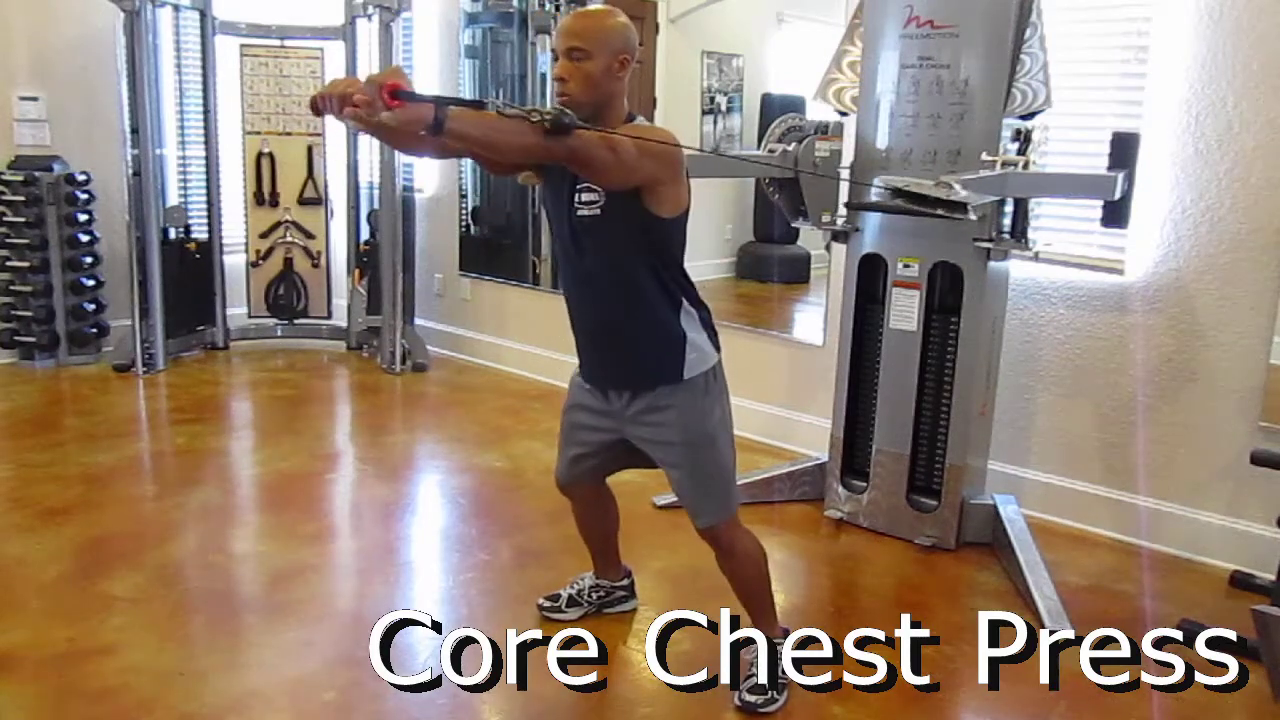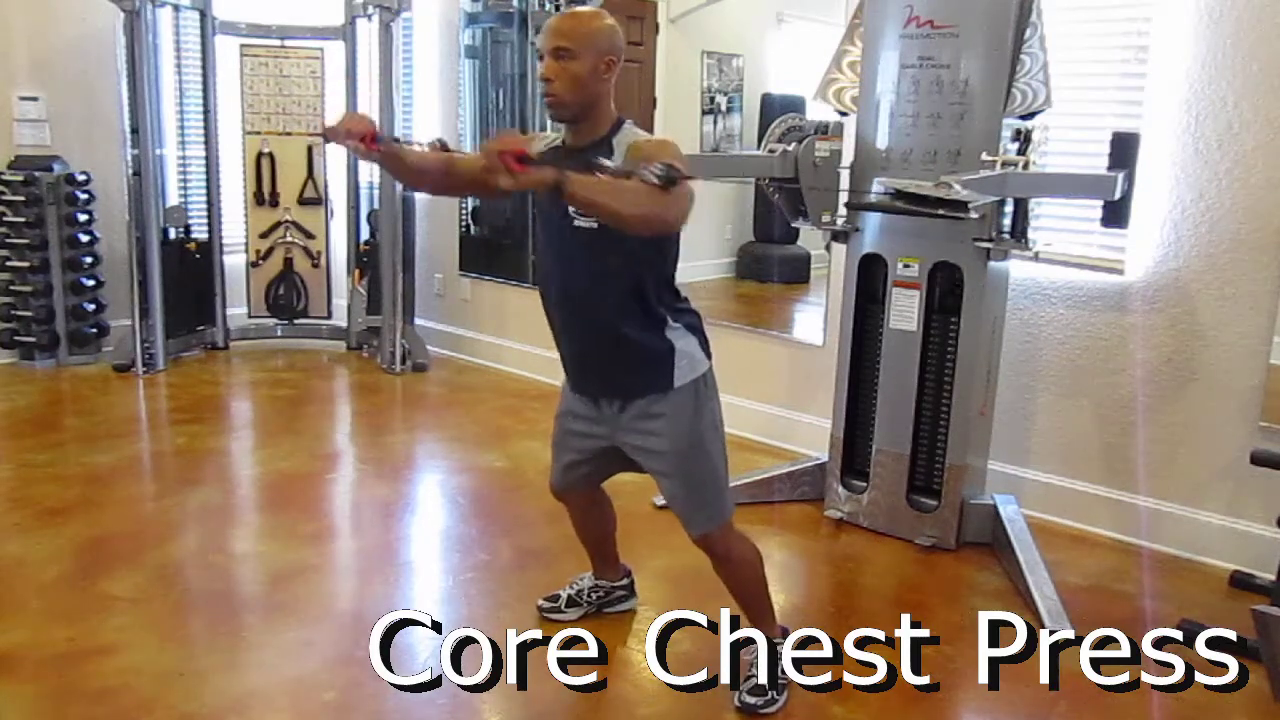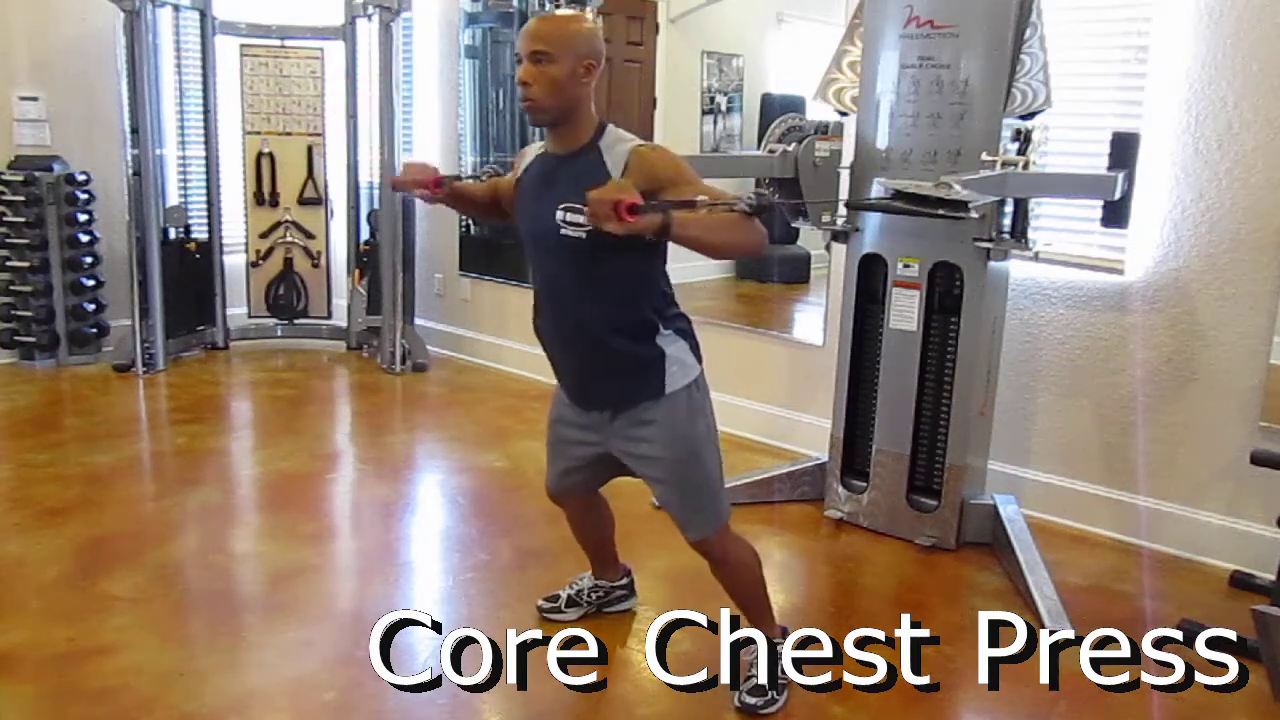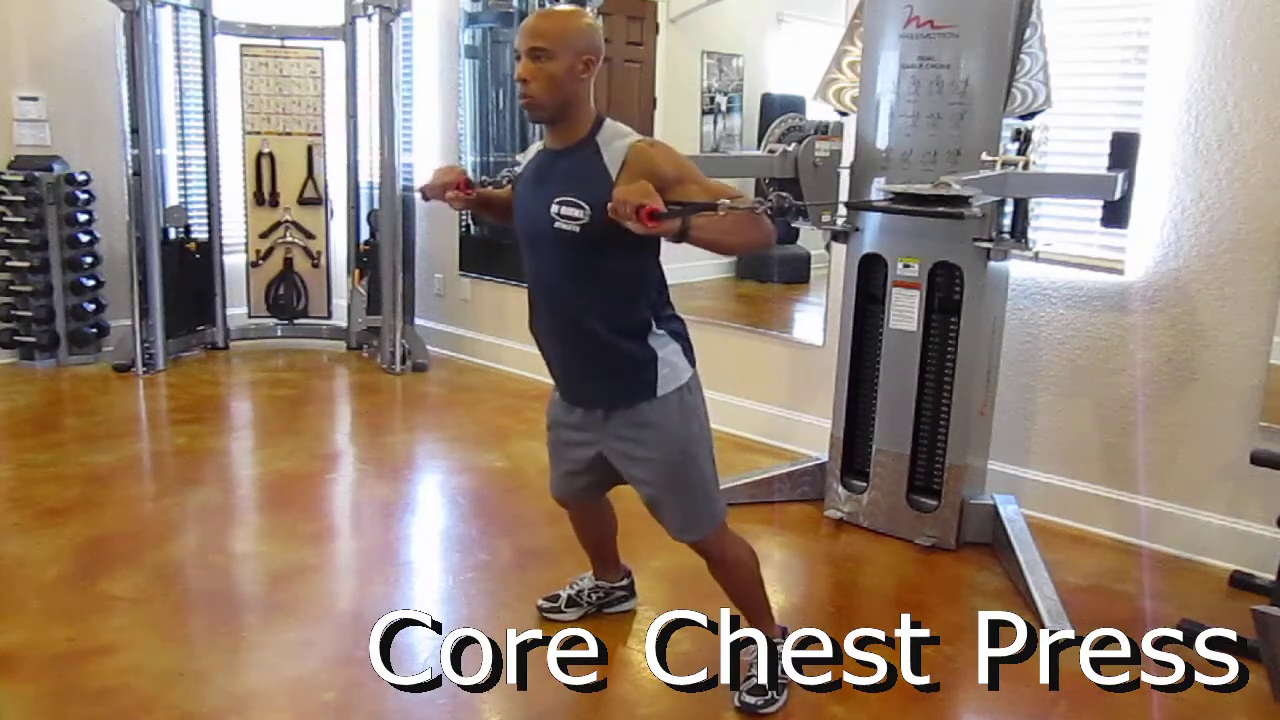
dt=0.3s
person 1, frame 1
left shoulder: (653, 150)
right shoulder: (546, 144)
left elbow: (568, 148)
right elbow: (449, 143)
left wrist: (431, 115)
right wrist: (368, 114)
left hip: (675, 377)
right hip: (599, 373)
left knee: (717, 524)
right knee: (577, 479)
left ankle: (770, 644)
right ankle: (611, 584)
person 1, frame 2
left shoulder: (648, 153)
right shoulder: (543, 152)
left elbow: (663, 211)
right elbow: (442, 174)
left wrist: (551, 179)
right wrist: (379, 147)
left hip: (664, 383)
right hip: (588, 380)
left knee: (711, 530)
right knee: (572, 484)
left ankle: (769, 646)
right ankle: (610, 583)
person 1, frame 3
left shoulder: (639, 162)
right shoulder: (531, 163)
left elbow: (748, 234)
right elbow: (501, 205)
left wrist: (653, 220)
right wrist: (447, 191)
left hip: (655, 389)
right hip: (579, 389)
left knee: (708, 534)
right knee: (569, 489)
left ankle: (770, 644)
right ankle: (610, 583)
person 1, frame 4
left shoulder: (638, 158)
right shoulder: (534, 162)
left elbow: (756, 230)
left wrist: (671, 221)
right wrist: (472, 196)
left hip: (649, 391)
right hip: (575, 389)
left knee: (704, 534)
right knee: (575, 493)
left ankle: (770, 645)
right ankle: (611, 583)
